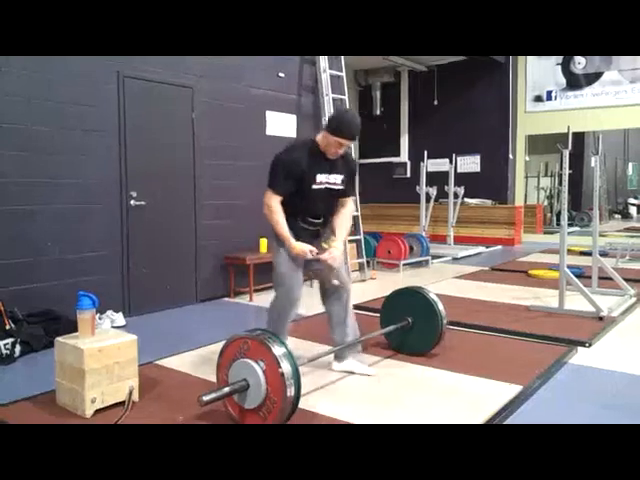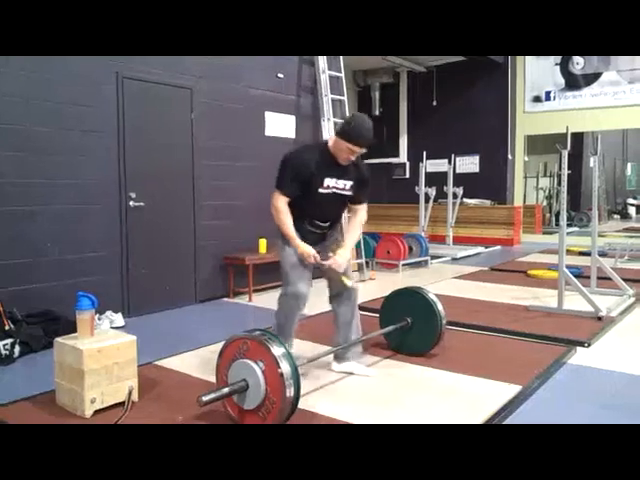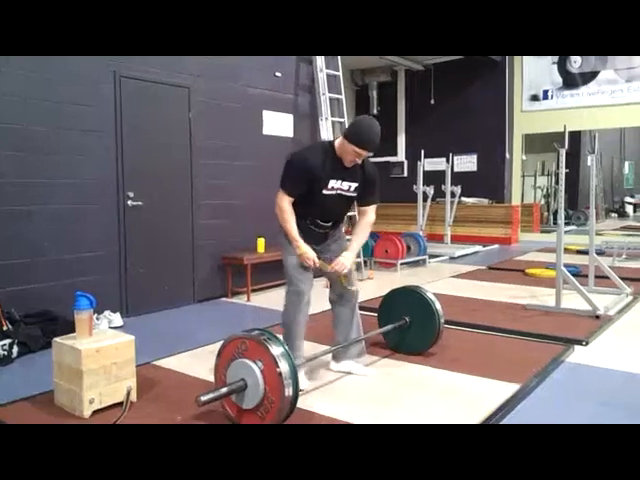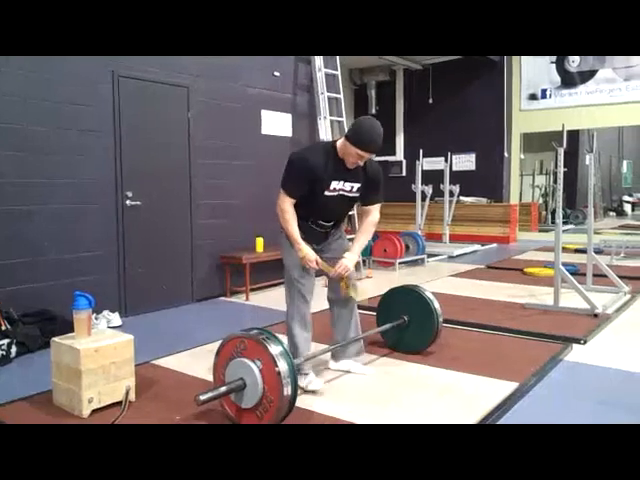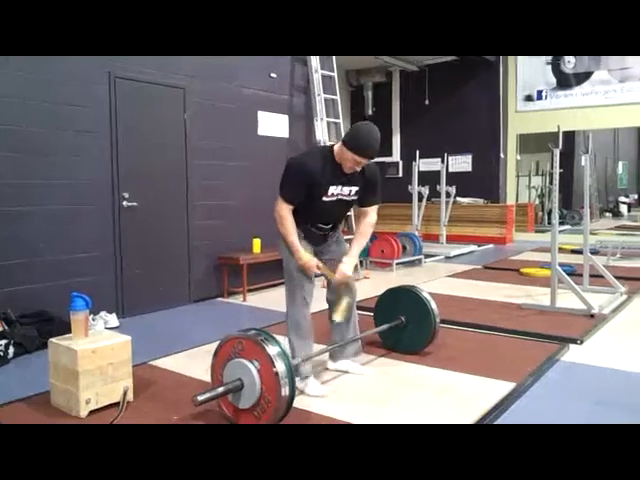
dt=0.1s
person 1, frame 1
left shoulder: (347, 164)
right shoulder: (293, 158)
left elbow: (346, 206)
right elbow: (271, 203)
left wrist: (338, 244)
right wrist: (292, 244)
left hip: (322, 236)
right hip: (291, 235)
left knee: (339, 290)
right knee: (289, 295)
left ankle: (345, 356)
person 1, frame 2
left shoulder: (359, 170)
right shoulder: (302, 159)
left elbow: (358, 213)
right elbow: (278, 202)
left wrist: (345, 250)
right wrist: (298, 245)
left hip: (330, 236)
right hip: (296, 235)
left knee: (346, 290)
right knee: (297, 292)
left ankle: (346, 358)
person 1, frame 3
left shoulder: (367, 171)
right shoulder: (307, 160)
left elbow: (367, 215)
right elbow: (282, 203)
left wrist: (350, 253)
right wrist: (299, 246)
left hip: (332, 235)
right hip: (300, 235)
left knee: (347, 291)
right knee: (300, 292)
left ankle: (345, 357)
right ankle: (291, 362)
person 1, frame 4
left shoulder: (371, 171)
right shoulder: (308, 160)
left elbow: (371, 216)
right elbow: (284, 203)
left wrist: (352, 255)
right wrist: (300, 247)
left hip: (333, 234)
right hip: (299, 232)
left knee: (345, 292)
right knee: (301, 295)
left ankle: (343, 356)
right ankle: (300, 368)
person 1, frame 5
left shoulder: (369, 174)
right shoulder: (306, 165)
left elbow: (368, 218)
right elbow: (282, 210)
left wrist: (350, 259)
right wrist: (300, 254)
left hip: (332, 235)
right hip: (298, 235)
right knee: (300, 298)
left ankle: (341, 356)
right ankle: (301, 372)
